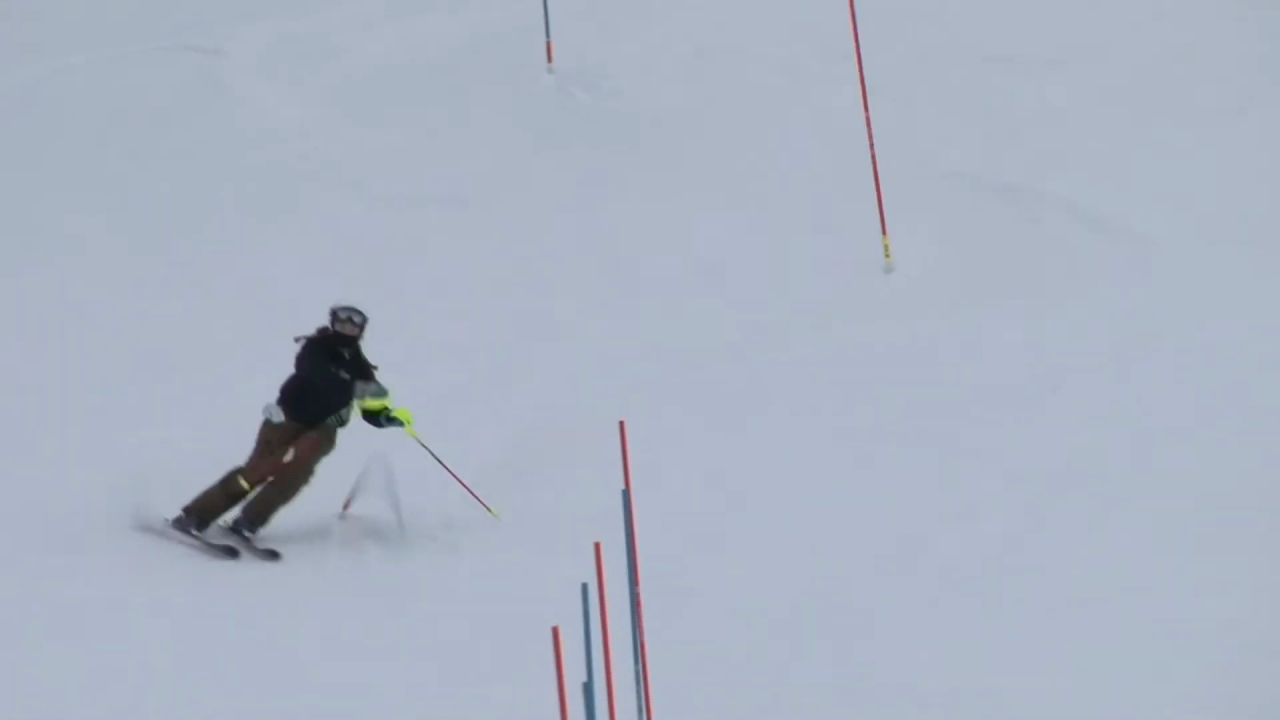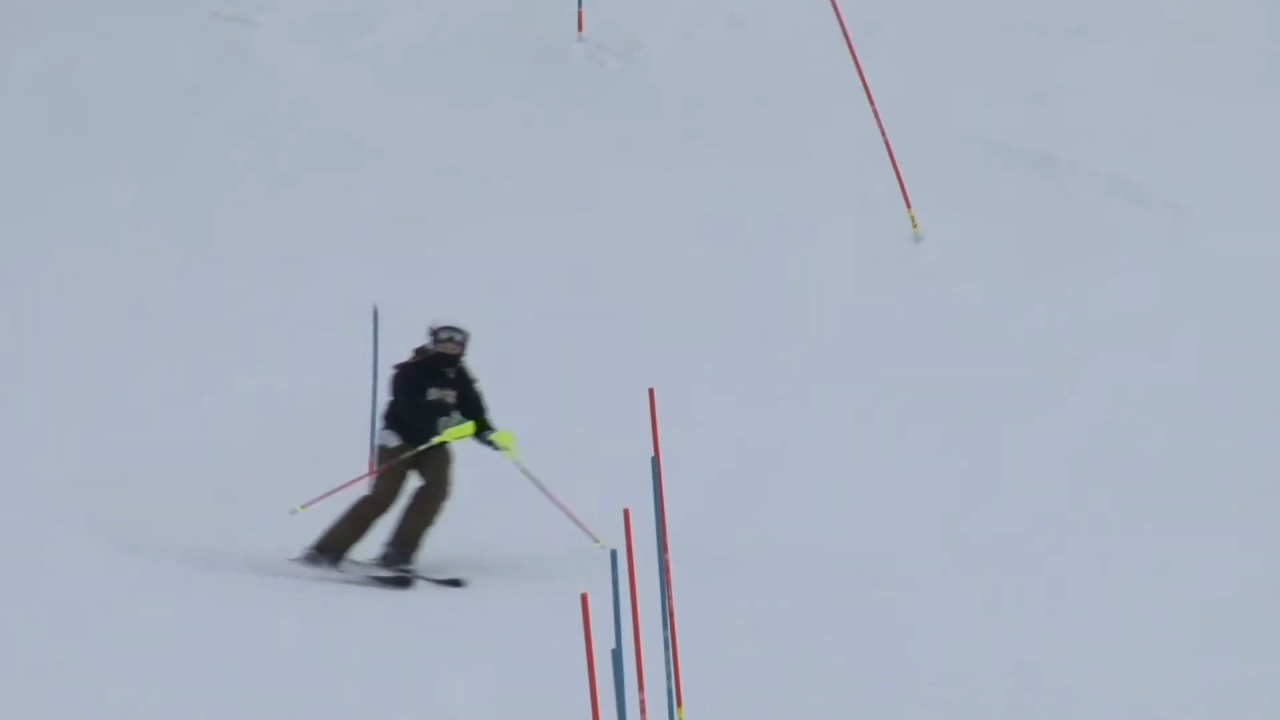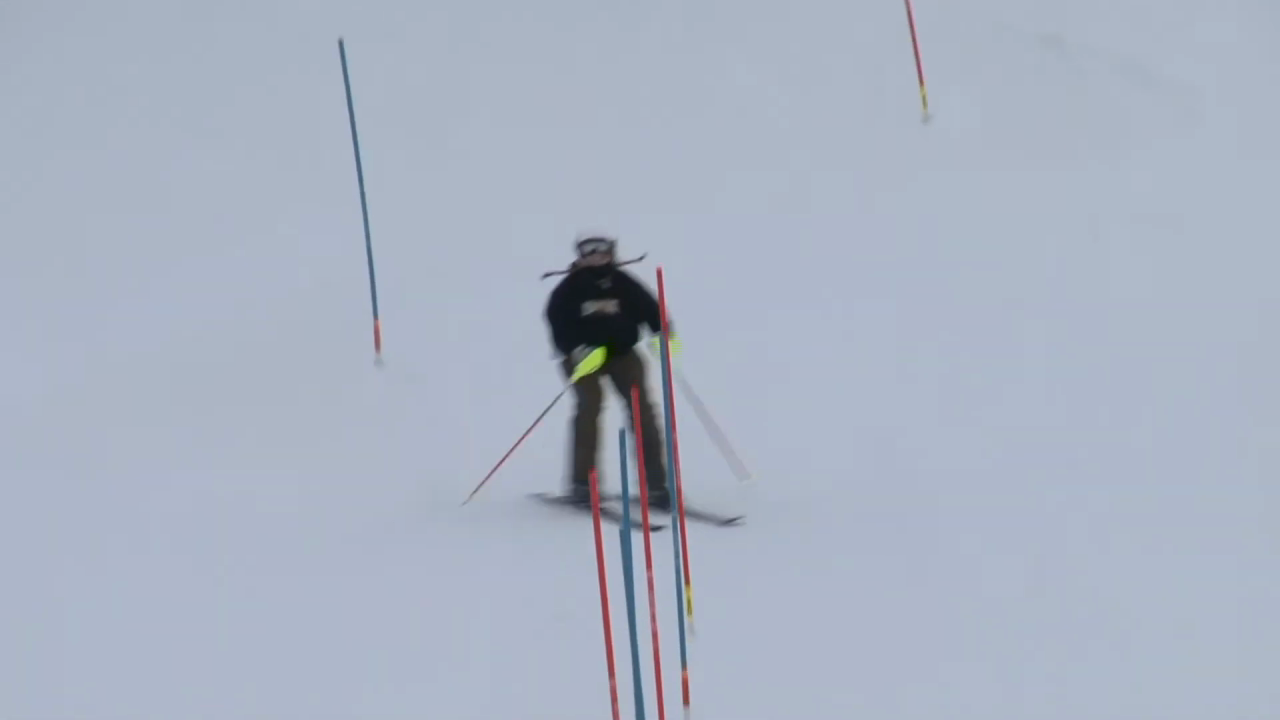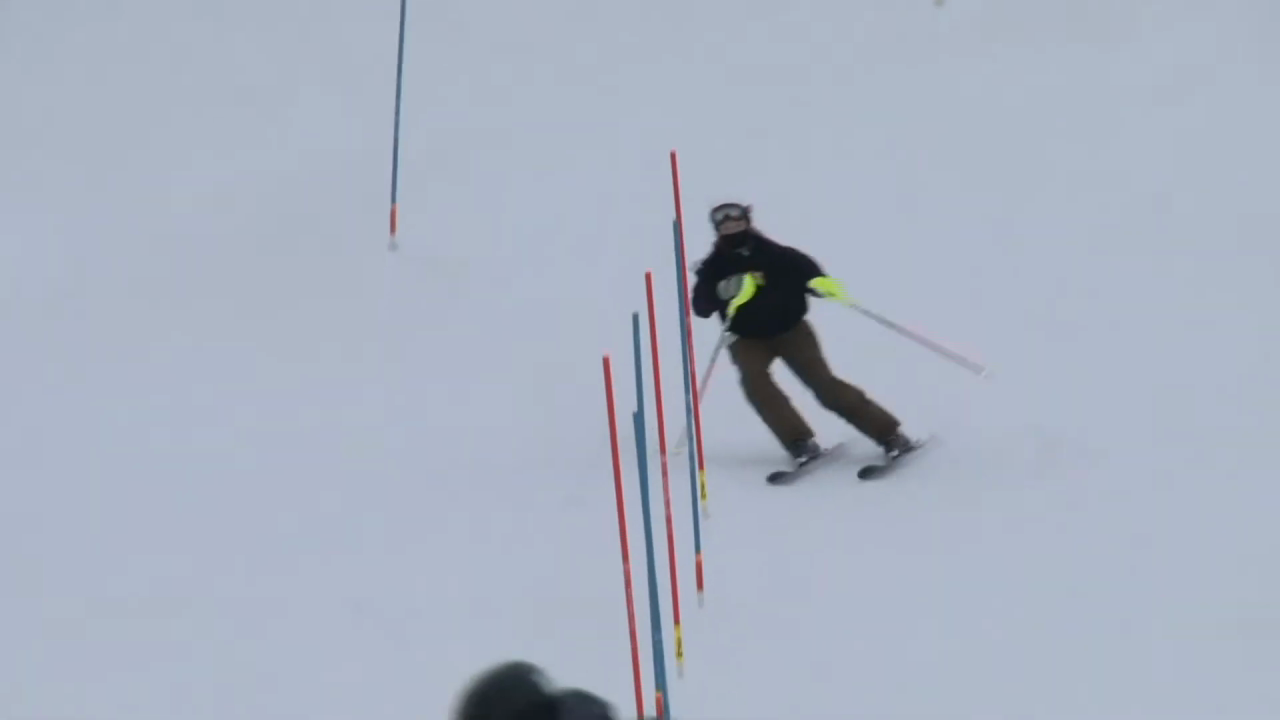
dt=0.3s
person 1, frame 1
left shoulder: (359, 365)
right shoulder: (316, 348)
left elbow: (373, 408)
right elbow: (319, 378)
left wrist: (391, 415)
right wrist: (357, 389)
left hip: (322, 429)
right hip: (288, 416)
left knee: (302, 468)
right knee: (258, 469)
left ankle: (249, 521)
right ankle: (194, 516)
person 1, frame 2
left shoulder: (461, 380)
right shoulder: (412, 373)
left elbow: (475, 416)
right elbow: (410, 410)
left wrist: (490, 435)
right wrist: (441, 423)
left hip: (434, 446)
right hip: (399, 440)
left knee: (438, 486)
right knee: (382, 497)
left ankle: (398, 553)
right ankle: (326, 551)
person 1, frame 3
left shoulder: (624, 284)
right shoulder: (567, 290)
left elbow: (653, 312)
right elbow: (560, 330)
left wrist: (662, 335)
right wrist: (580, 350)
left hip: (621, 352)
right hip: (579, 355)
left knee: (640, 406)
right knee: (590, 404)
left ankle: (657, 485)
right ankle: (580, 484)
person 1, frame 4
left shoulder: (771, 252)
right shoulder: (713, 265)
left elbow: (804, 269)
right elbow: (701, 306)
left wrist: (821, 283)
right wrist: (724, 292)
left hip: (790, 329)
right hip: (749, 338)
left knee: (824, 383)
right knee: (754, 377)
left ankle: (889, 434)
right ankle: (800, 442)
